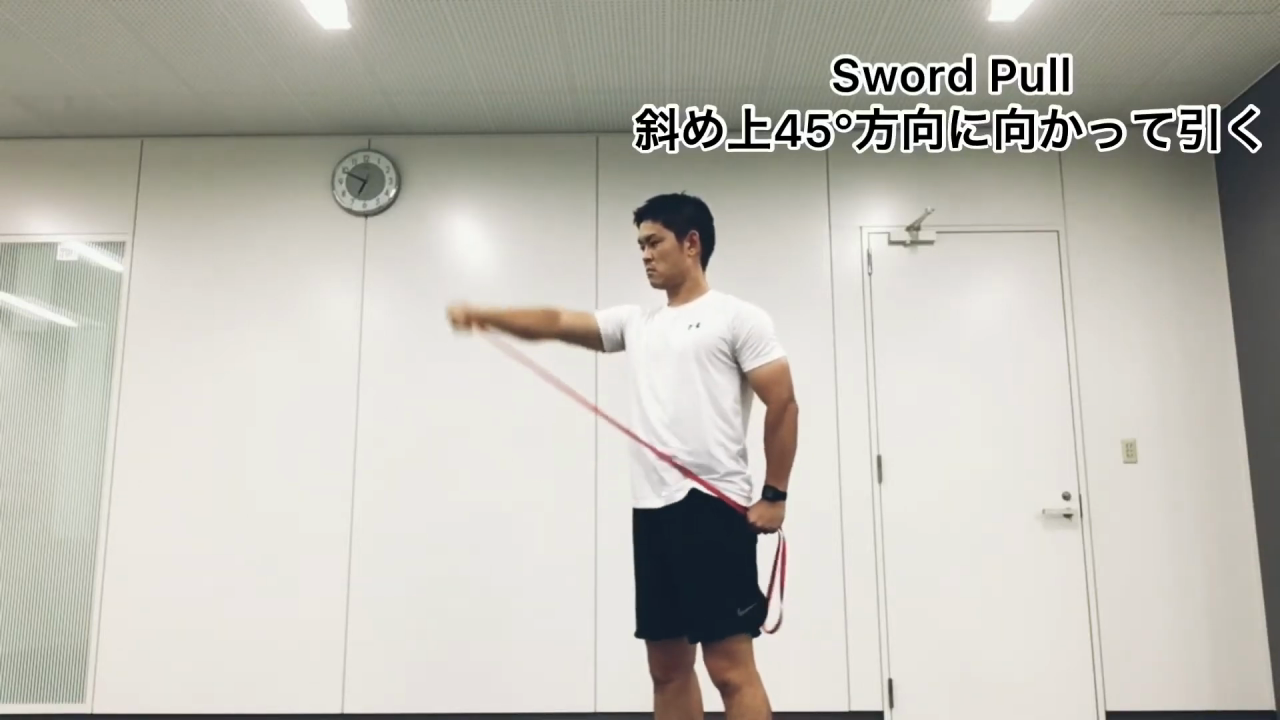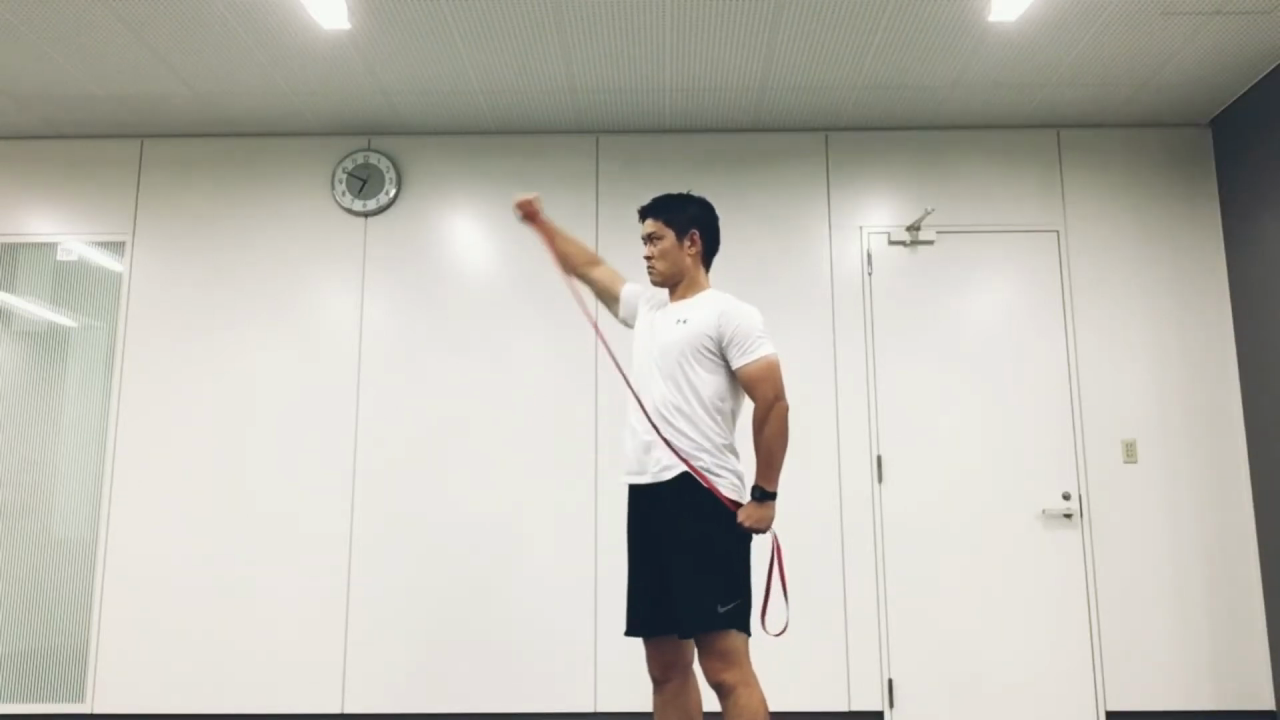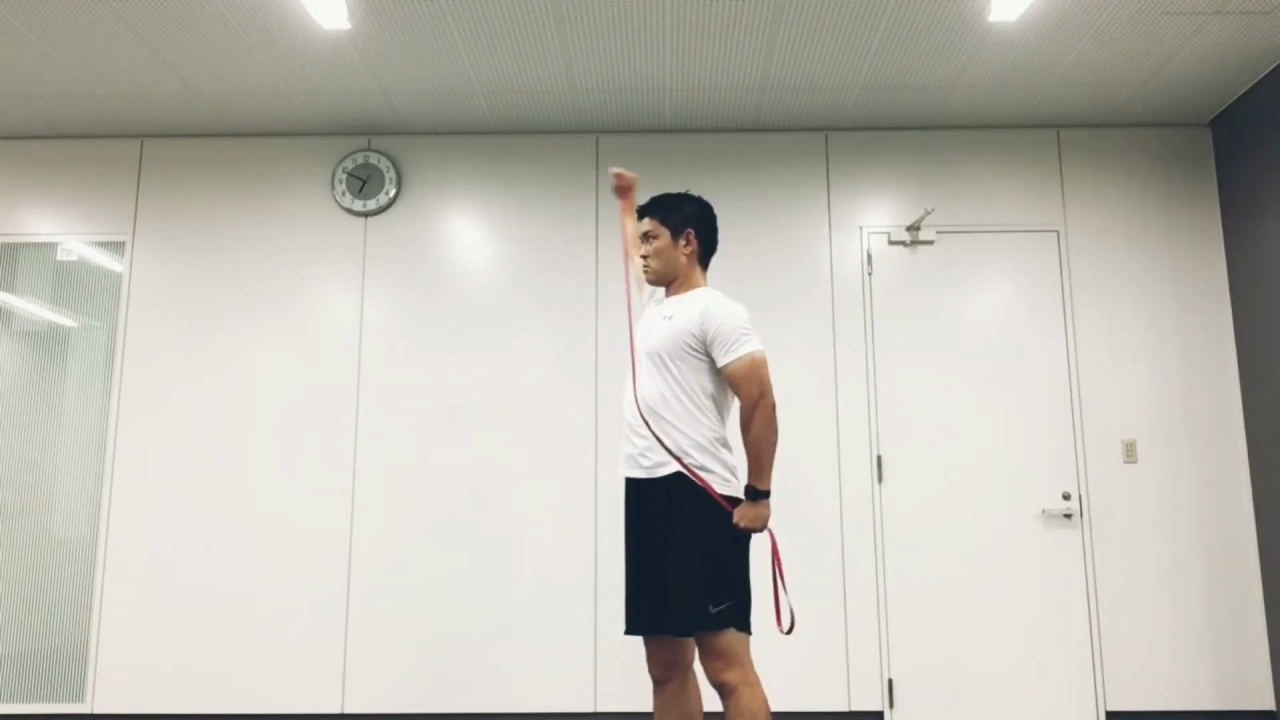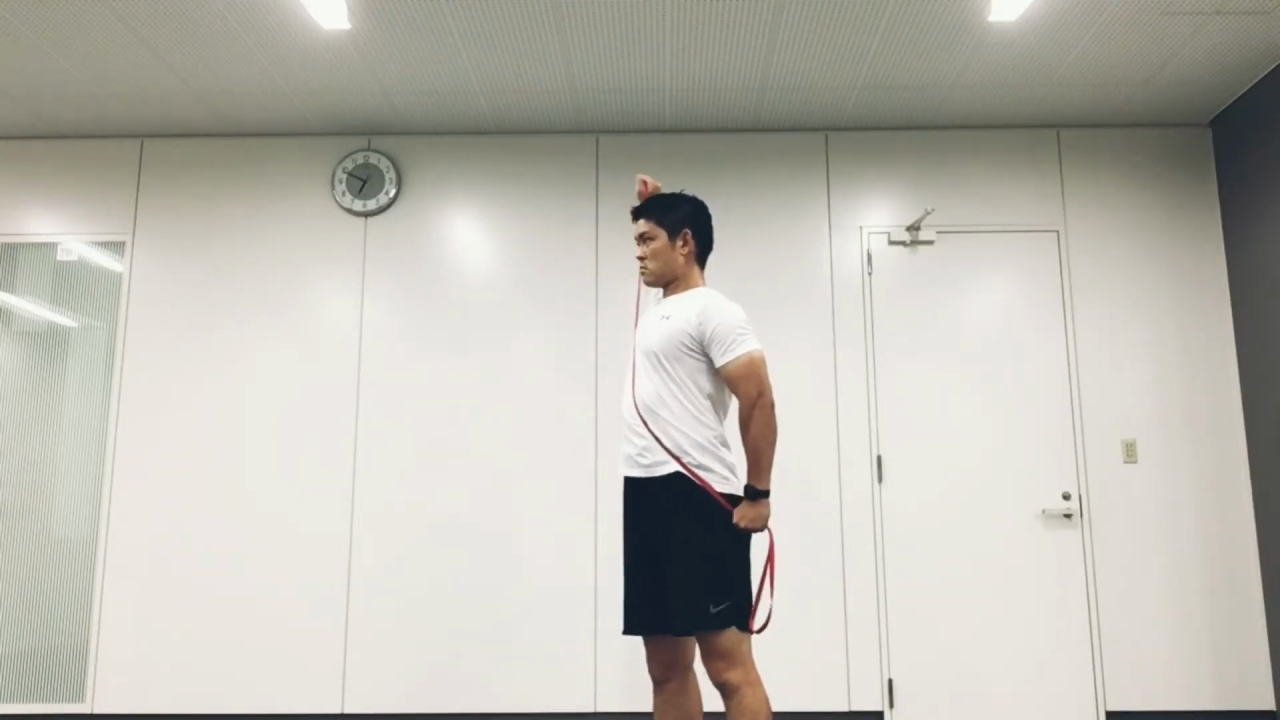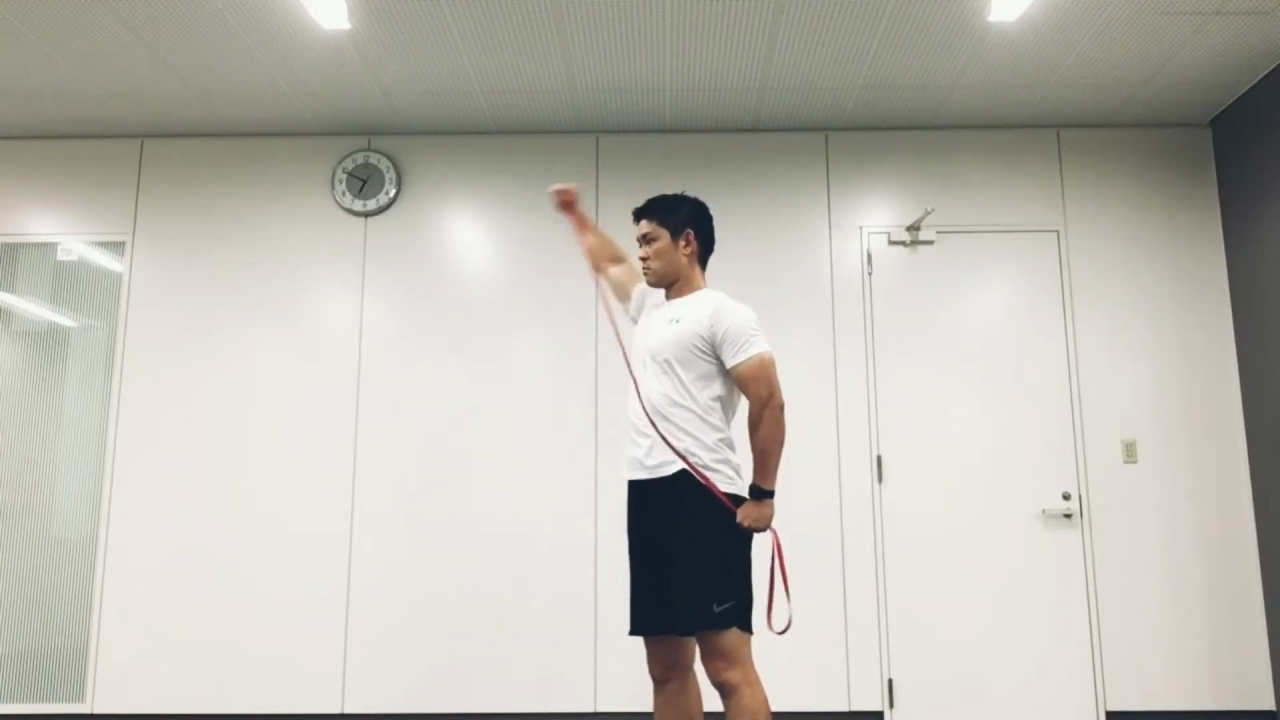
dt=0.3s
person 1, frame 1
left shoulder: (738, 318)
right shoulder: (635, 322)
left elbow: (783, 406)
right elbow: (556, 322)
left wrist: (774, 495)
right wrist: (486, 315)
left hip: (714, 510)
right hip: (652, 510)
left knee: (731, 667)
right knee: (668, 666)
person 1, frame 2
left shoulder: (727, 314)
right shoulder: (647, 308)
left elbow: (772, 404)
right elbow: (588, 266)
left wrist: (764, 495)
right wrist: (541, 221)
left hip: (701, 502)
right hip: (649, 498)
left knee: (726, 662)
right knee: (666, 662)
person 1, frame 3
left shoulder: (715, 312)
right shoulder: (657, 304)
left elbow: (760, 401)
right elbow: (633, 252)
left wrist: (757, 496)
right wrist: (626, 200)
left hip: (696, 498)
right hip: (645, 496)
left knee: (726, 664)
right knee: (667, 664)
person 1, frame 4
left shoulder: (712, 311)
right shoulder: (661, 308)
left elbow: (759, 401)
right elbow: (653, 259)
left wrist: (757, 494)
right wrist: (647, 203)
left hip: (695, 498)
right hip: (645, 497)
left knee: (727, 663)
right knee: (667, 663)
person 1, frame 5
left shoulder: (722, 313)
right shoulder: (650, 306)
left elbow: (768, 403)
right elbow: (607, 261)
left wrist: (762, 494)
right wrist: (576, 214)
left hip: (699, 500)
right hip: (649, 497)
left knee: (727, 663)
right knee: (666, 663)
